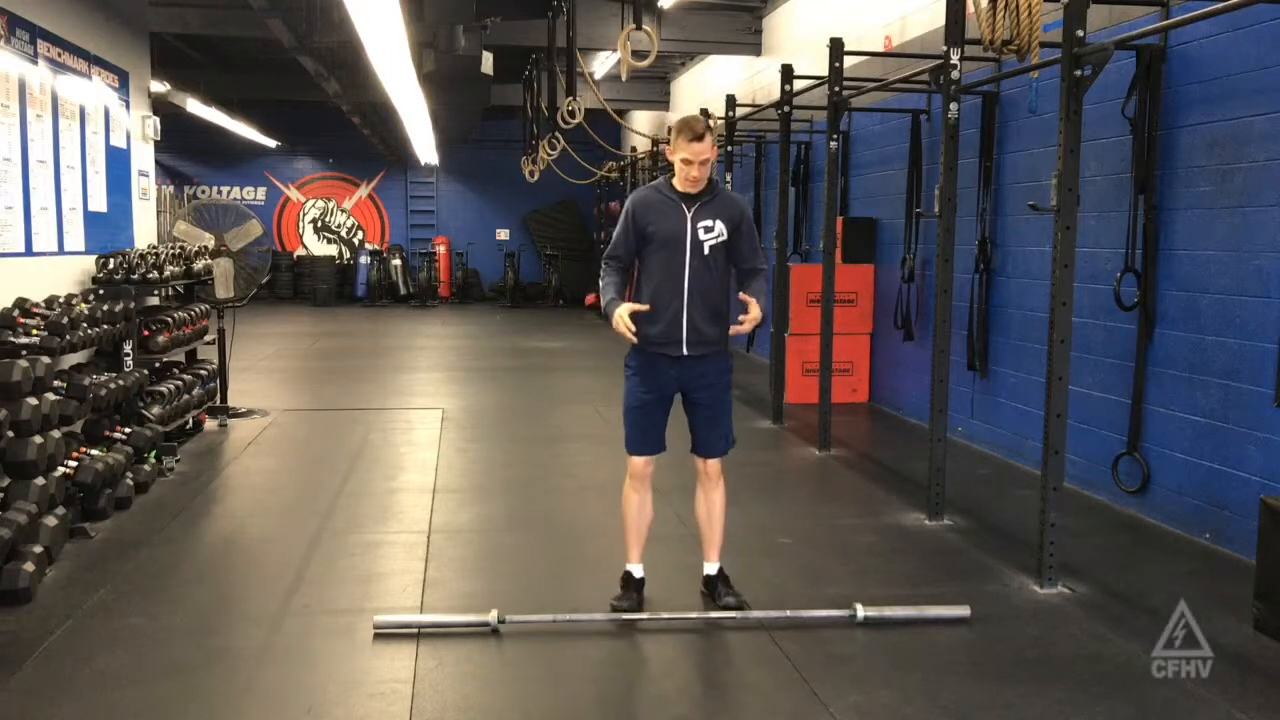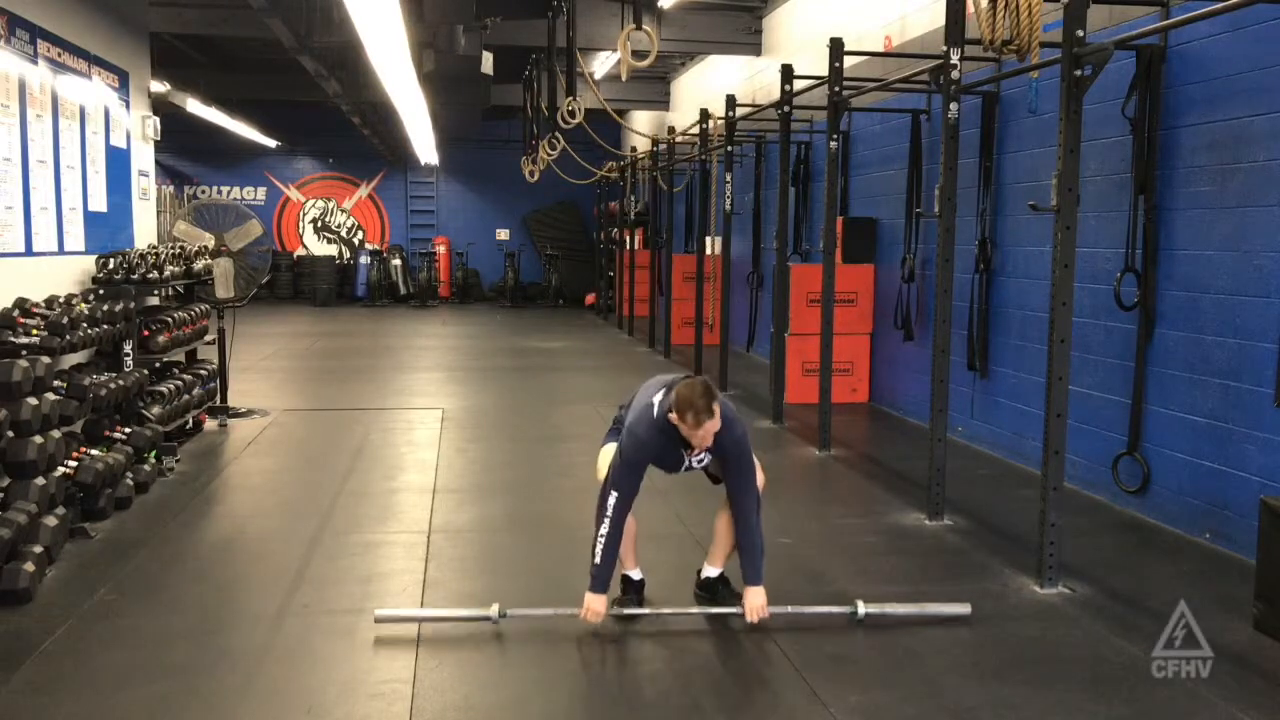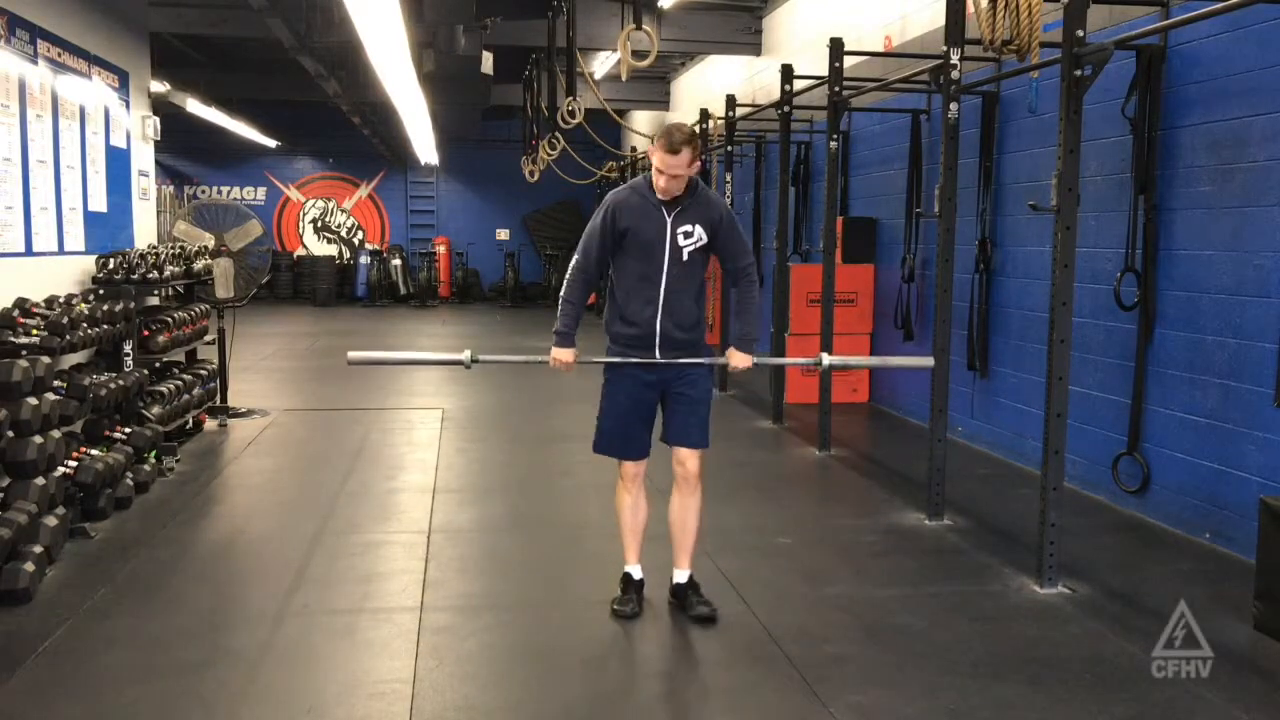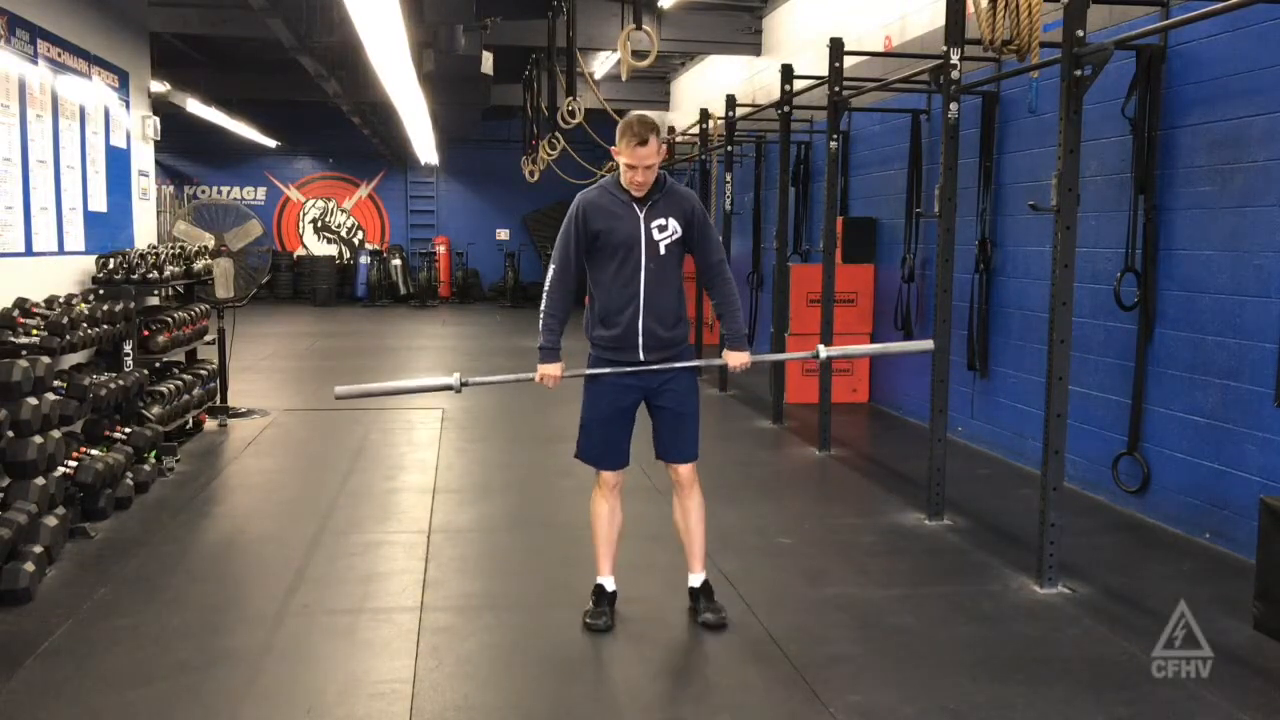
dt=1s
person 1, frame 1
left shoulder: (732, 208)
right shoulder: (643, 203)
left elbow: (752, 271)
right elbow: (614, 266)
left wrist: (755, 304)
right wrist: (614, 305)
left hip: (710, 357)
right hip: (649, 356)
left knee: (711, 469)
right knee: (640, 470)
left ankle: (713, 573)
right ankle: (633, 575)
person 1, frame 2
left shoulder: (731, 428)
right shoulder: (641, 432)
left elbow: (746, 503)
right elbow: (613, 506)
left wrist: (754, 583)
right wrist: (597, 589)
right hip: (635, 426)
left knee: (753, 483)
right knee: (613, 494)
left ankle: (711, 579)
right ankle: (632, 580)
person 1, frame 3
left shoulder: (712, 210)
right shoulder: (620, 203)
left elbow: (743, 275)
right elbow: (583, 271)
left wrist: (744, 341)
right wrist: (564, 336)
left hip: (689, 361)
right hip: (628, 359)
left knee: (689, 469)
right knee: (630, 471)
left ankle: (682, 580)
right ankle: (632, 577)
person 1, frame 4
left shoulder: (684, 203)
right shoulder: (590, 206)
left elbow: (717, 273)
right elbow: (561, 281)
left wrist: (736, 340)
right wrist: (549, 351)
left hip: (673, 361)
right hip: (611, 363)
left knee: (685, 475)
right knee: (608, 479)
left ankle: (699, 585)
right ankle: (605, 588)
